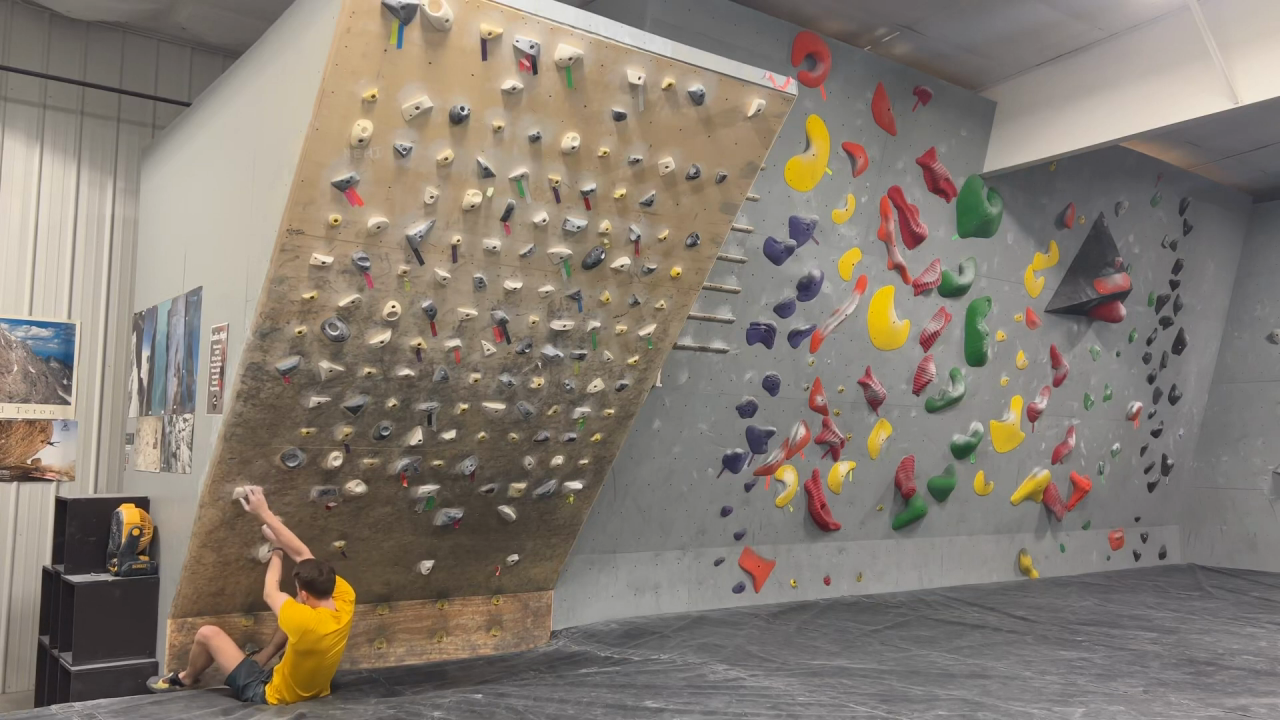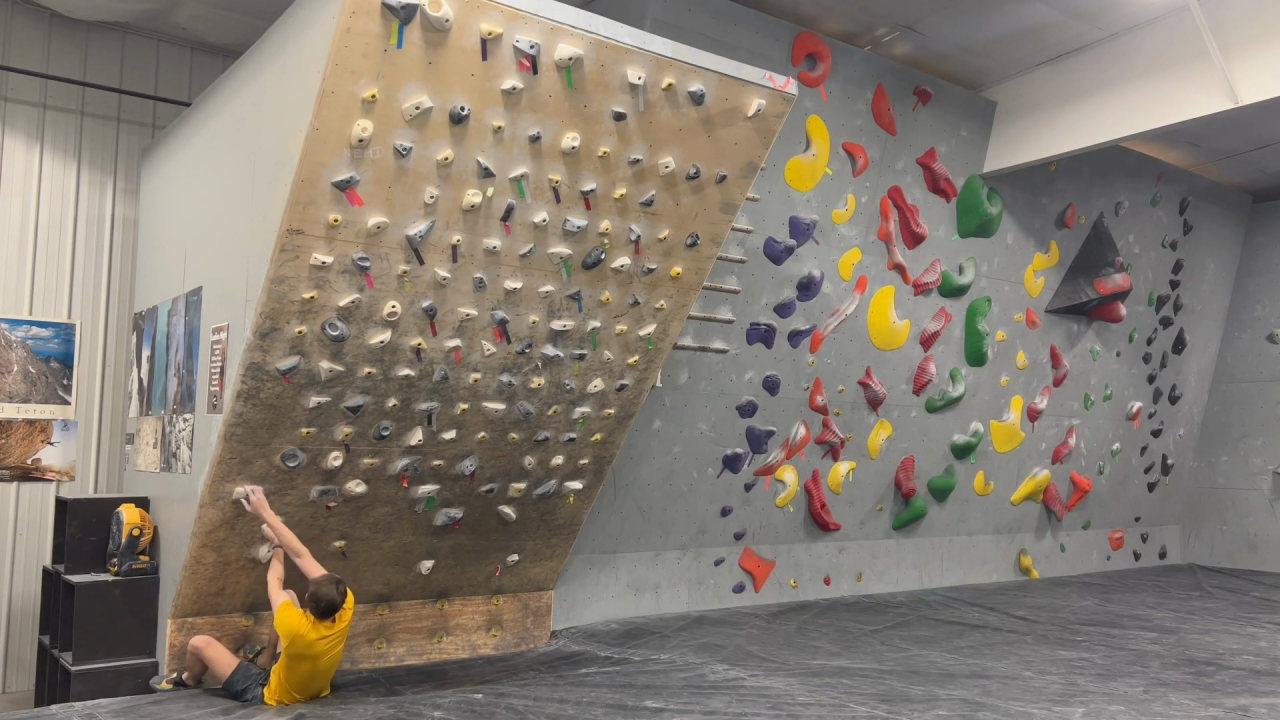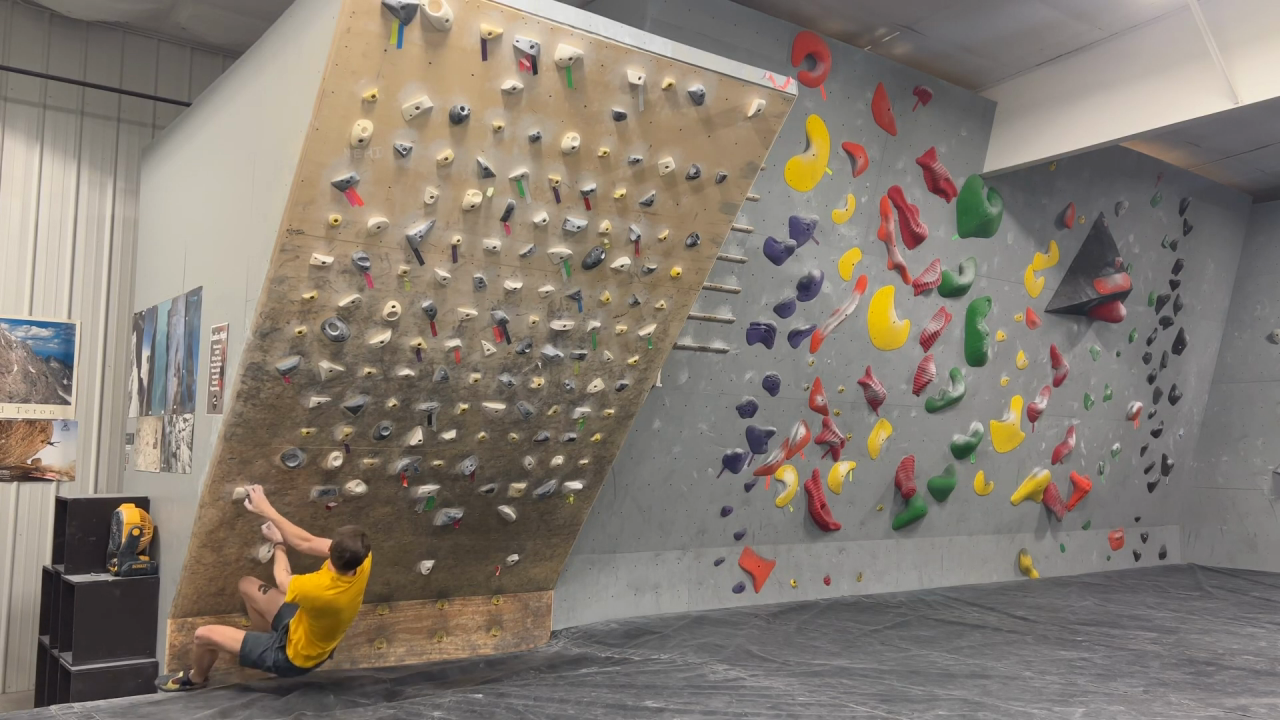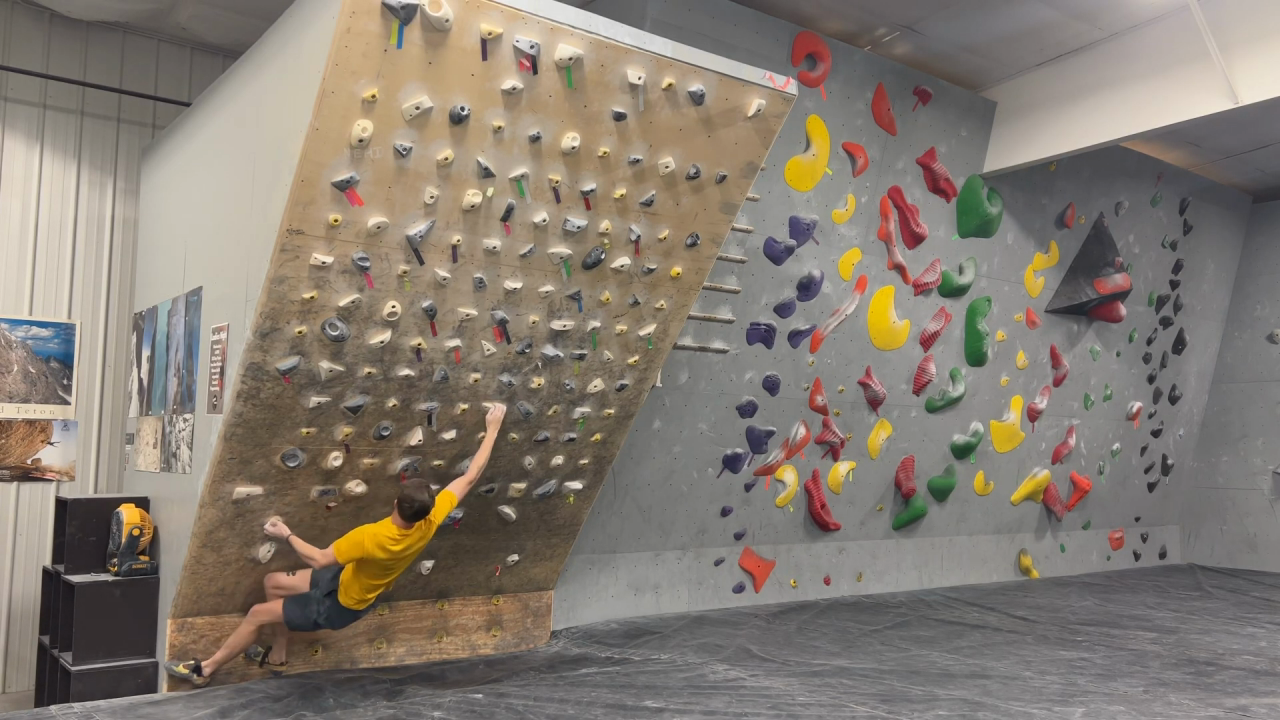
dt=1s
person 1, frame 1
left shoulder: (307, 621)
right shoulder: (346, 599)
left elbow: (270, 594)
right elbow: (302, 554)
left wrist: (277, 547)
right wrist: (264, 513)
left hip: (270, 695)
right hip: (312, 689)
left knee: (207, 633)
left ankle: (185, 679)
right ankle: (260, 659)
person 1, frame 2
left shoulder: (297, 627)
right shoulder: (344, 607)
left elbow: (274, 586)
right elbow: (302, 556)
left wrist: (277, 544)
right wrist: (266, 513)
left hip: (271, 695)
right hip: (310, 689)
left knee: (199, 643)
right knee: (289, 594)
left ankle: (190, 680)
right ankle: (266, 659)
person 1, frame 3
left shoulder: (320, 589)
right shoulder: (363, 561)
left elbow: (284, 582)
right elbow: (307, 543)
left wrist: (278, 542)
right wrist: (267, 510)
left hip: (295, 657)
right hip: (305, 627)
left knee: (204, 635)
right knee: (246, 585)
left ankle: (196, 678)
right ankle: (266, 646)
person 1, frame 4
left shoulder: (371, 537)
right shoulder: (431, 523)
left elbow: (319, 560)
right elbow: (470, 477)
left wrist: (286, 534)
right wrist: (492, 428)
left hip: (342, 605)
right hip: (349, 579)
left knee: (258, 614)
right knee: (273, 581)
left ankle: (205, 669)
right ankle: (277, 656)
